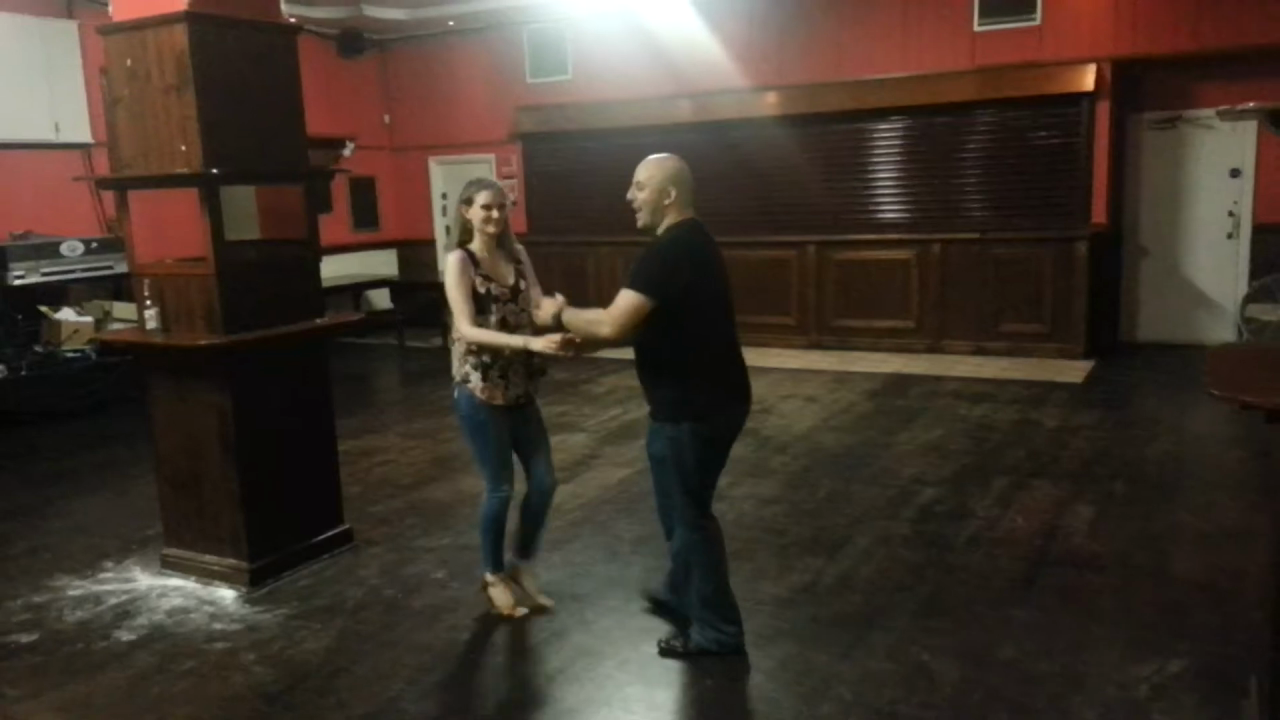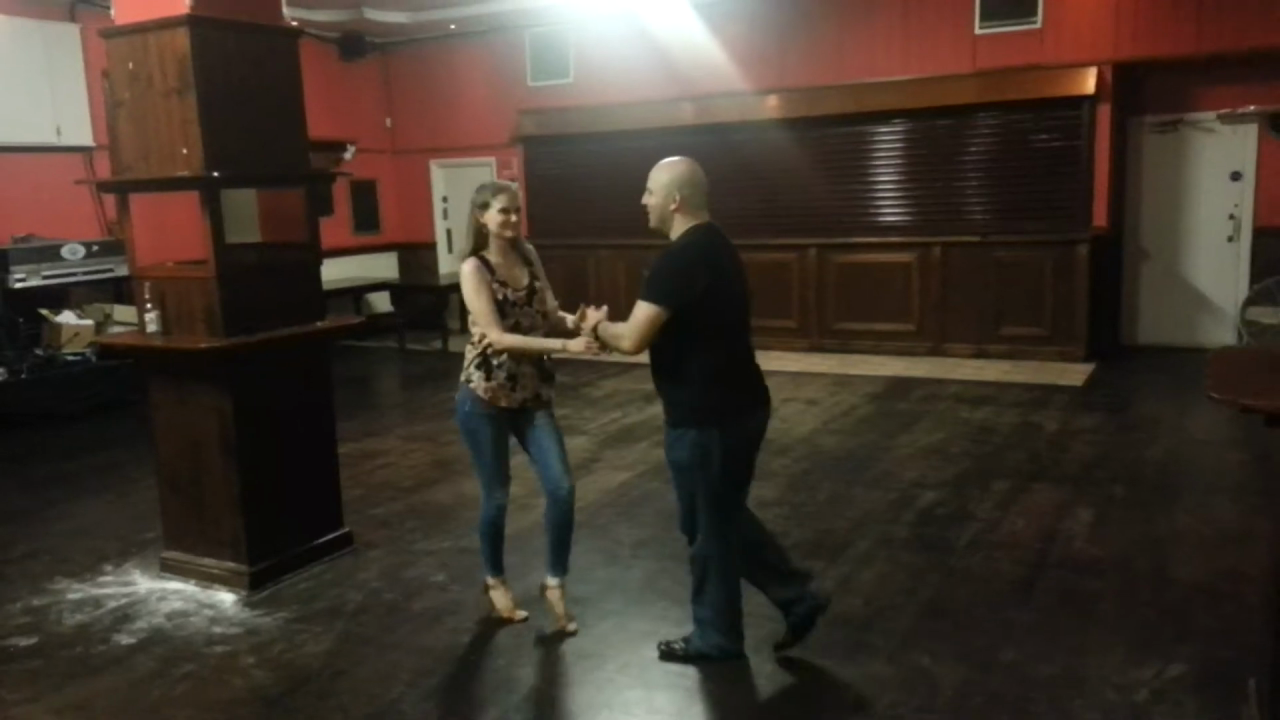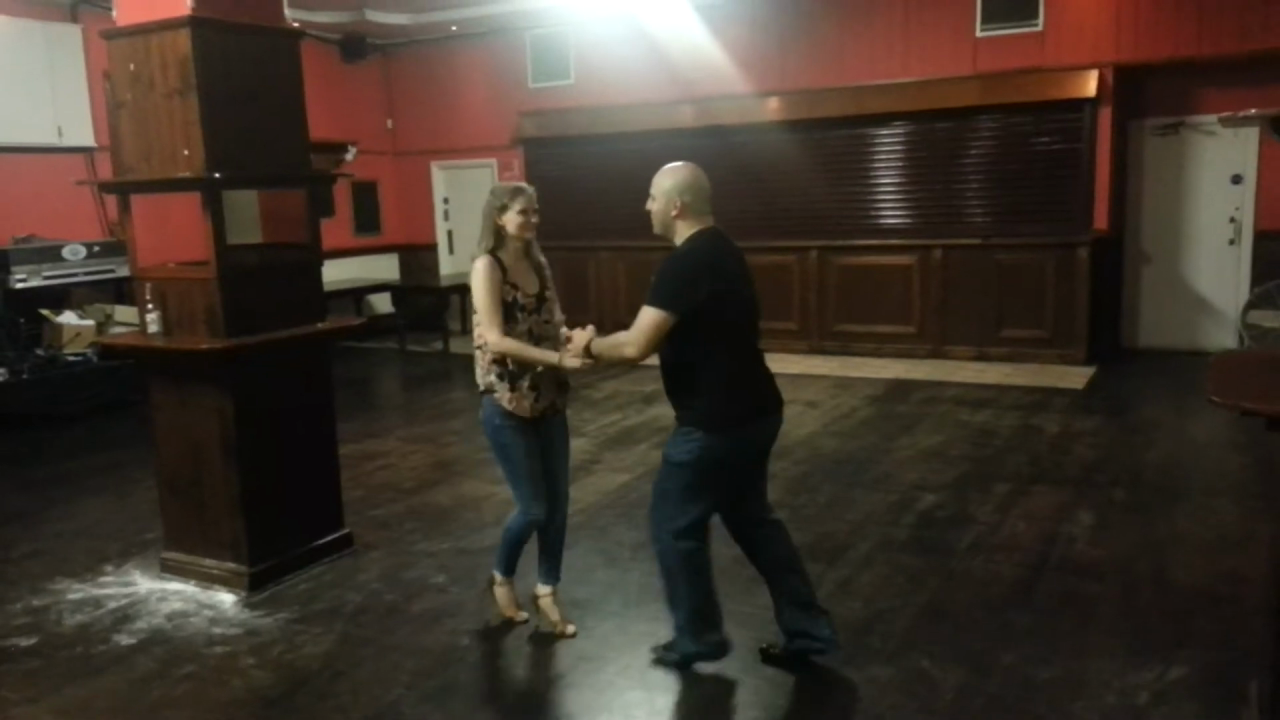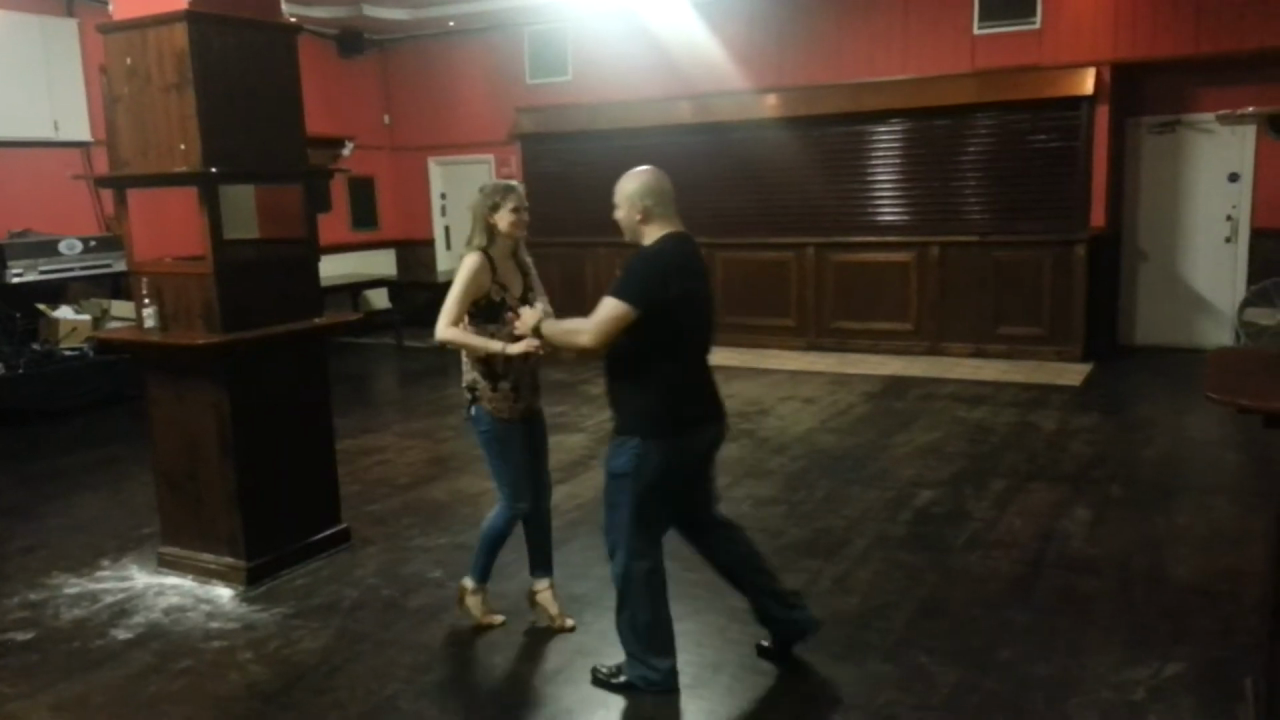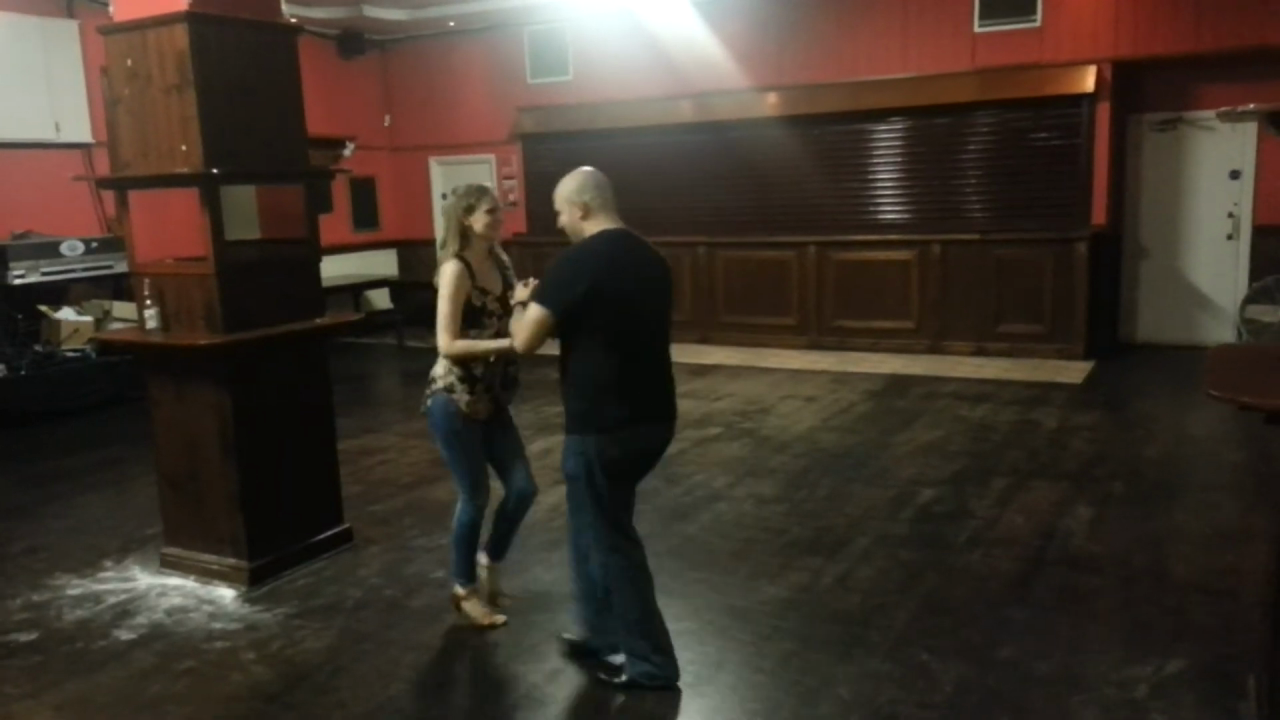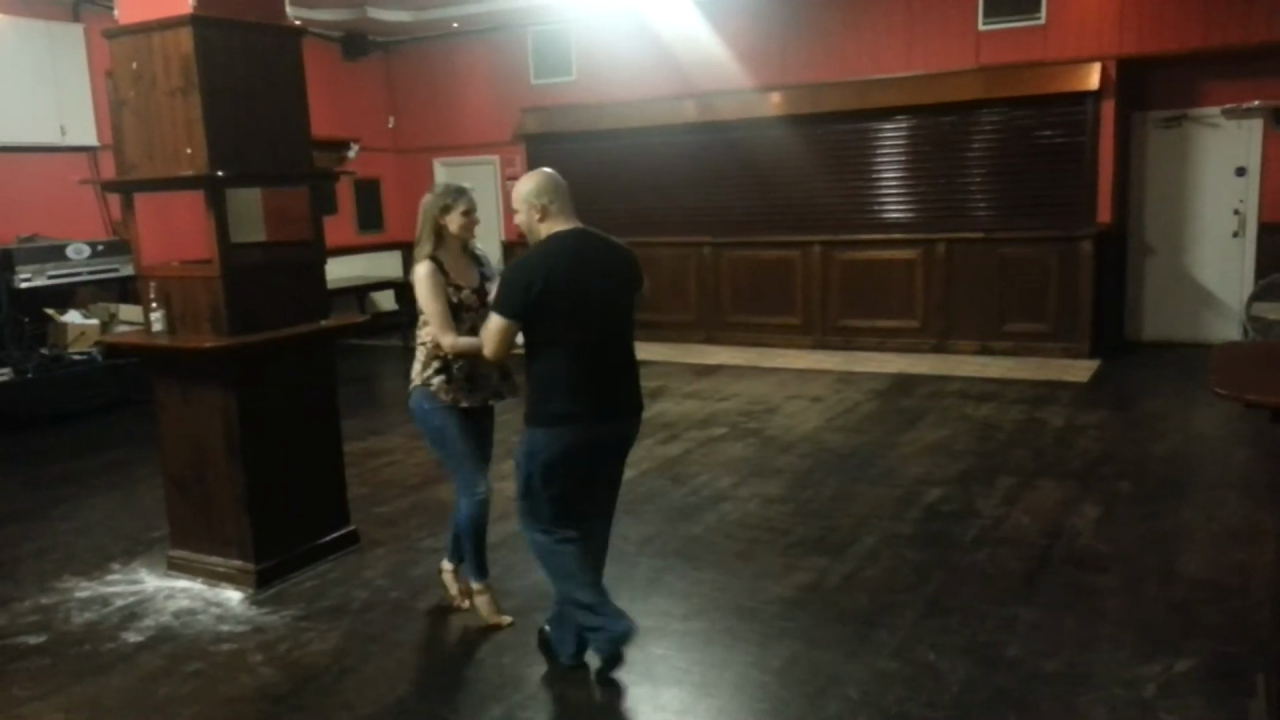
dt=0.3s
person 1, frame 1
left shoulder: (669, 252)
right shoulder: (693, 244)
left elbow: (613, 326)
left wrist: (559, 315)
right wrist: (584, 333)
left hip: (690, 409)
right hip: (716, 399)
left knee: (684, 516)
right knee: (687, 506)
left ankle: (715, 630)
right ankle: (683, 594)
person 1, frame 2
left shoulder: (680, 259)
right shoulder: (714, 247)
left elbow: (634, 339)
left wrist: (598, 327)
right wrist: (611, 329)
left hip: (706, 417)
right hip: (739, 405)
left knee: (706, 526)
right knee: (724, 514)
left ankle: (717, 637)
right ankle: (796, 597)
person 1, frame 3
left shoulder: (685, 264)
right shoulder: (720, 252)
left elbow: (637, 345)
left wrist: (591, 346)
right wrist: (605, 345)
left hip: (714, 423)
right hip: (753, 413)
left knee: (676, 526)
right knee: (755, 521)
left ankle: (698, 637)
right ankle: (808, 632)
person 1, frame 4
left shoulder: (652, 265)
right shoulder: (684, 257)
left elbow: (593, 335)
left wrist: (540, 326)
right wrist: (556, 328)
left hip: (653, 432)
right hip: (695, 422)
left knee: (632, 548)
right knee: (705, 526)
left ankle: (649, 666)
right ankle: (787, 619)
person 1, frame 5
left shoulder: (575, 264)
right shoulder: (651, 260)
left elbow: (525, 340)
left wrist: (524, 306)
right wrist: (558, 310)
left hip: (602, 426)
right hip: (655, 418)
left knee: (607, 541)
right knee: (600, 525)
left ankle: (648, 660)
right ankle: (599, 632)
person 1, frame 6
left shoulder: (530, 268)
right shoulder: (620, 257)
left elbow: (492, 349)
left wrist: (502, 307)
left hip: (560, 421)
right hip: (621, 415)
left knee: (547, 526)
right knee: (586, 526)
left ankle: (603, 625)
right ankle: (568, 637)
person 2, frame 1
left shoulder: (517, 254)
right shoulder: (458, 261)
left elbow: (536, 310)
right elbow: (467, 331)
right wrist: (529, 342)
left hip: (520, 388)
right hip: (479, 391)
left knee: (543, 482)
right knee: (499, 487)
left ankle: (522, 566)
right ankle: (494, 577)
person 2, frame 2
left shoulder: (528, 256)
right shoulder: (473, 269)
left elbow: (550, 315)
right elbow: (497, 338)
left wrist: (576, 324)
right wrist: (565, 346)
left hip: (532, 394)
right hip: (484, 397)
left knee: (560, 487)
right knee: (496, 495)
left ankle: (554, 583)
right ankle: (494, 582)
person 2, frame 3
left shoulder: (538, 263)
right shoulder: (487, 267)
left elbow: (553, 325)
right elbow: (493, 340)
right wrist: (557, 357)
left hip: (549, 399)
right hip: (506, 403)
left knee: (558, 501)
right knee: (533, 508)
left ankle: (546, 592)
right ankle: (502, 578)
person 2, frame 4
left shoulder: (522, 262)
right shoulder: (477, 263)
left elbow: (544, 316)
right elbow: (444, 330)
right wrist: (505, 347)
left hip: (525, 394)
right hip: (491, 399)
left knee: (540, 496)
right knee: (516, 501)
left ankle: (541, 587)
right ankle: (472, 587)
person 2, frame 5
left shoulder: (500, 263)
right shoulder: (455, 270)
left elbow: (517, 318)
right elbow: (449, 347)
left wrist: (528, 304)
right wrist: (513, 341)
left hip: (492, 398)
right hip: (454, 401)
left knee: (523, 488)
right knee: (474, 497)
left ankle: (487, 563)
right ankle: (464, 590)
person 2, frame 6
left shoulder: (480, 261)
right shoulder: (428, 270)
right elbow: (450, 342)
left hip: (477, 392)
right hip: (436, 395)
left knee: (475, 489)
right knee: (475, 490)
left ankle: (452, 566)
right ankle: (478, 585)
